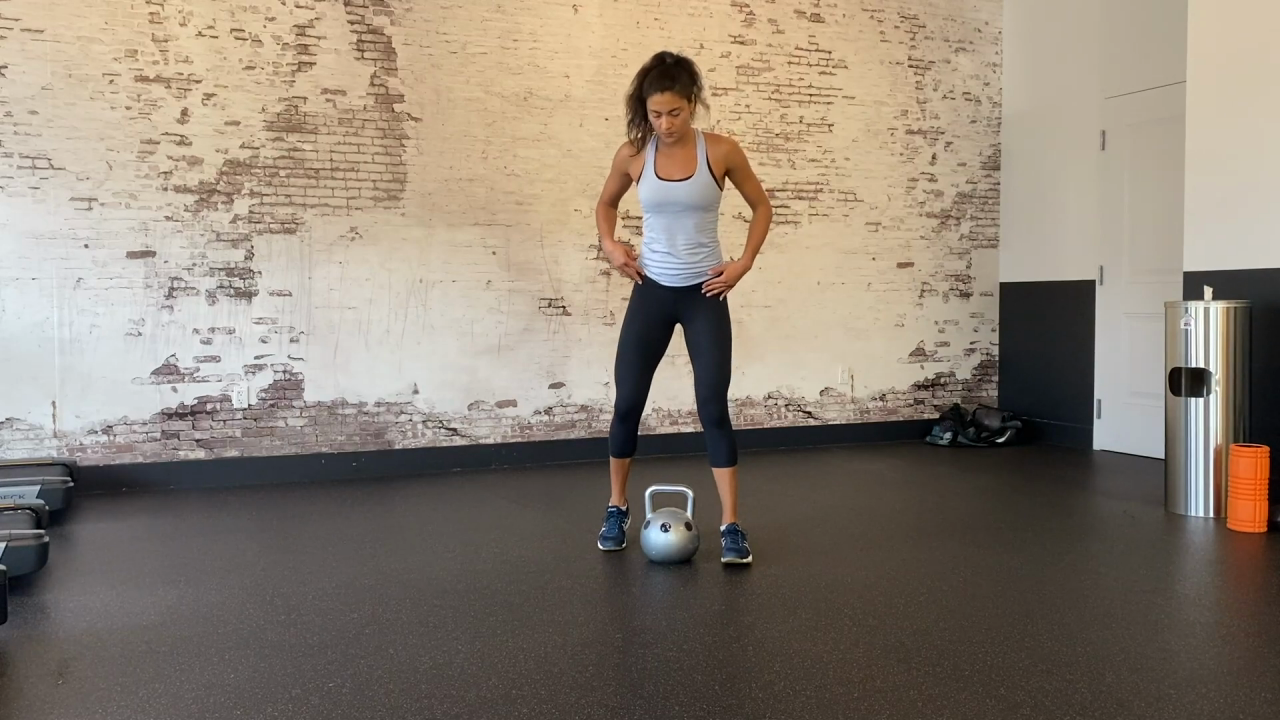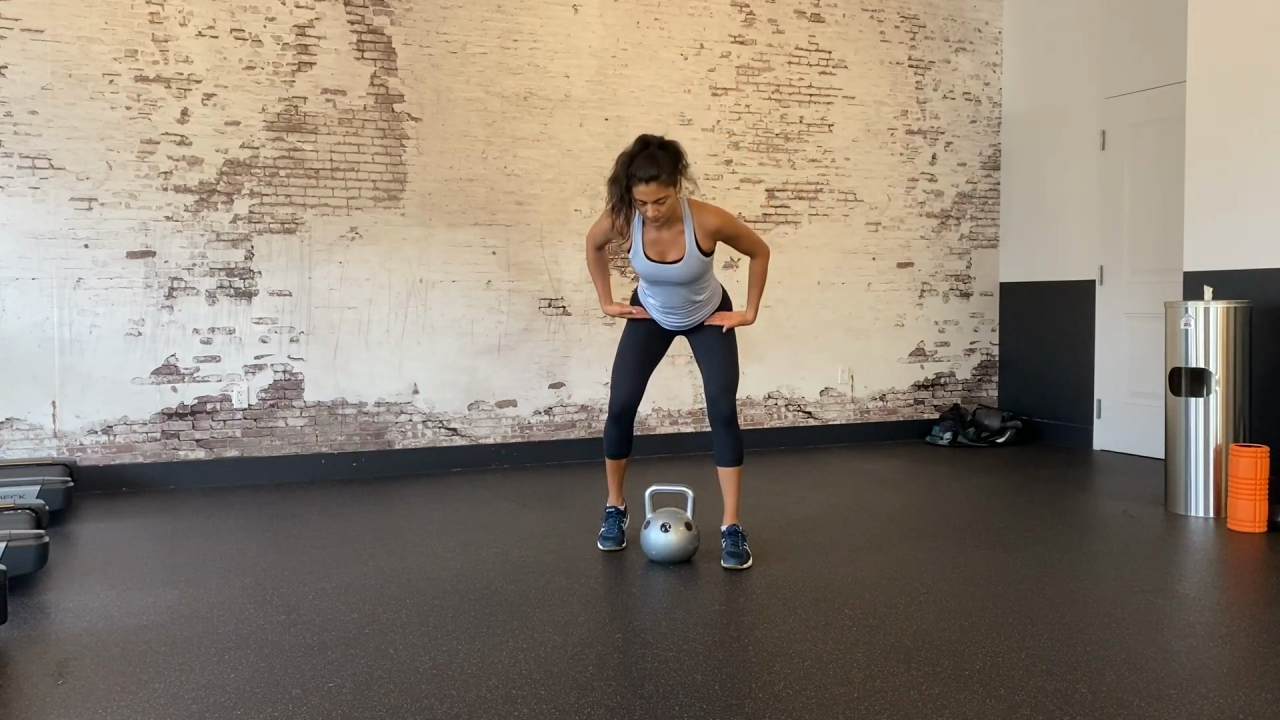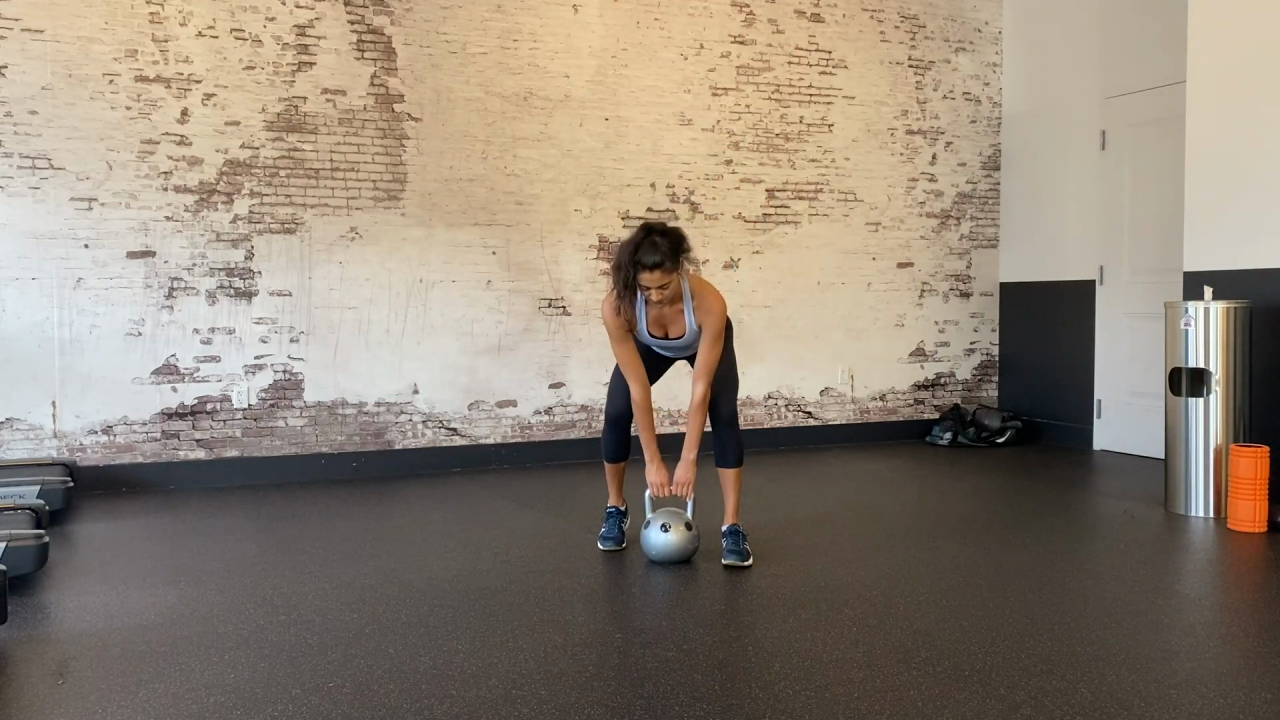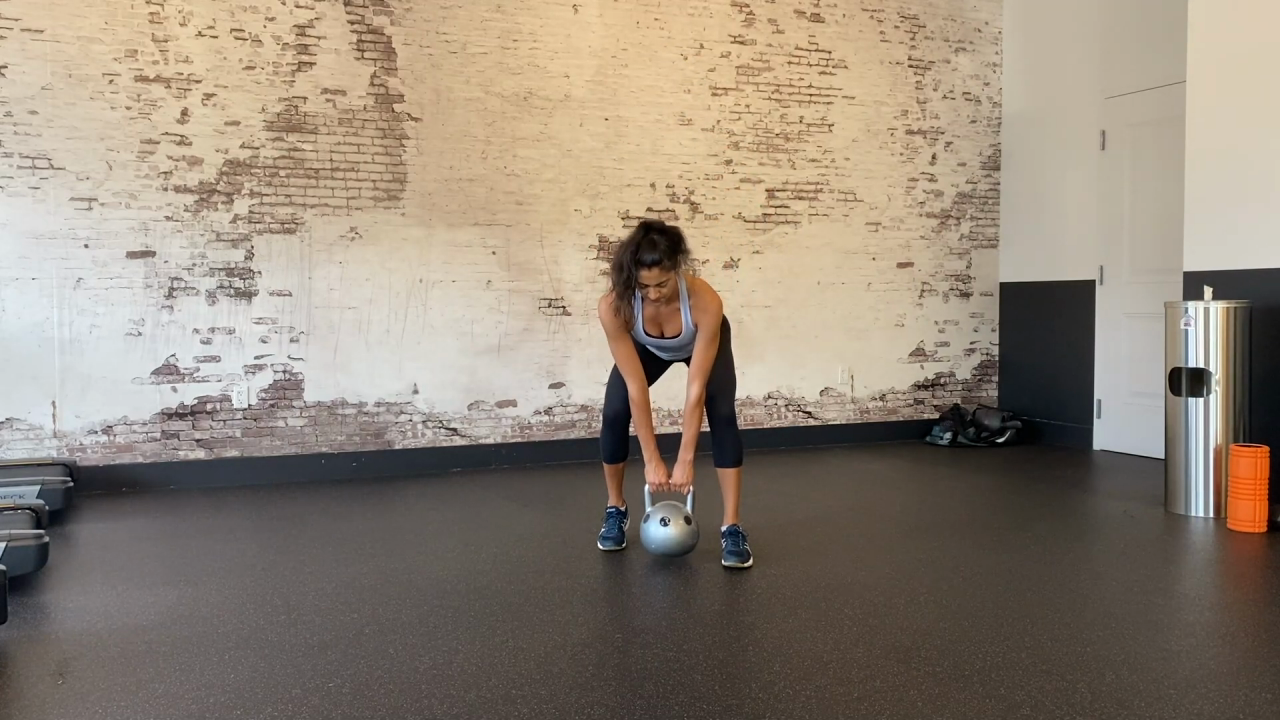
dt=1s
person 1, frame 1
left shoulder: (722, 151)
right shoulder: (632, 154)
left elbow: (761, 207)
right elbow: (606, 204)
left wrist: (744, 263)
right wrist: (609, 244)
left hip: (704, 294)
right hip: (651, 292)
left knee: (713, 408)
right knee: (627, 403)
left ankle: (731, 526)
right ankle: (617, 508)
person 1, frame 2
left shoulder: (709, 220)
right shoulder: (618, 221)
left elbow: (760, 252)
right elbow: (593, 247)
left wrist: (750, 311)
right wrist: (606, 301)
left hip: (708, 318)
right hip: (650, 316)
left knee: (722, 410)
right knee: (620, 407)
left ankle: (732, 527)
right ankle: (615, 508)
person 1, frame 3
left shoulder: (709, 303)
right shoulder: (617, 306)
left elbow: (701, 390)
right elbow: (638, 389)
left wrist: (688, 460)
right wrist: (653, 462)
left hip: (703, 344)
right hip: (649, 346)
left knee: (724, 415)
right knee: (616, 414)
left ankle: (732, 527)
right ankle: (616, 508)
person 1, frame 4
left shoulder: (705, 302)
right shoulder: (613, 306)
left elbow: (696, 389)
right elbow: (636, 388)
left wrist: (685, 460)
right wrist: (652, 460)
left hip: (705, 343)
right hip: (646, 348)
left knee: (722, 415)
right knee: (614, 414)
left ankle: (732, 528)
right ankle: (615, 510)
